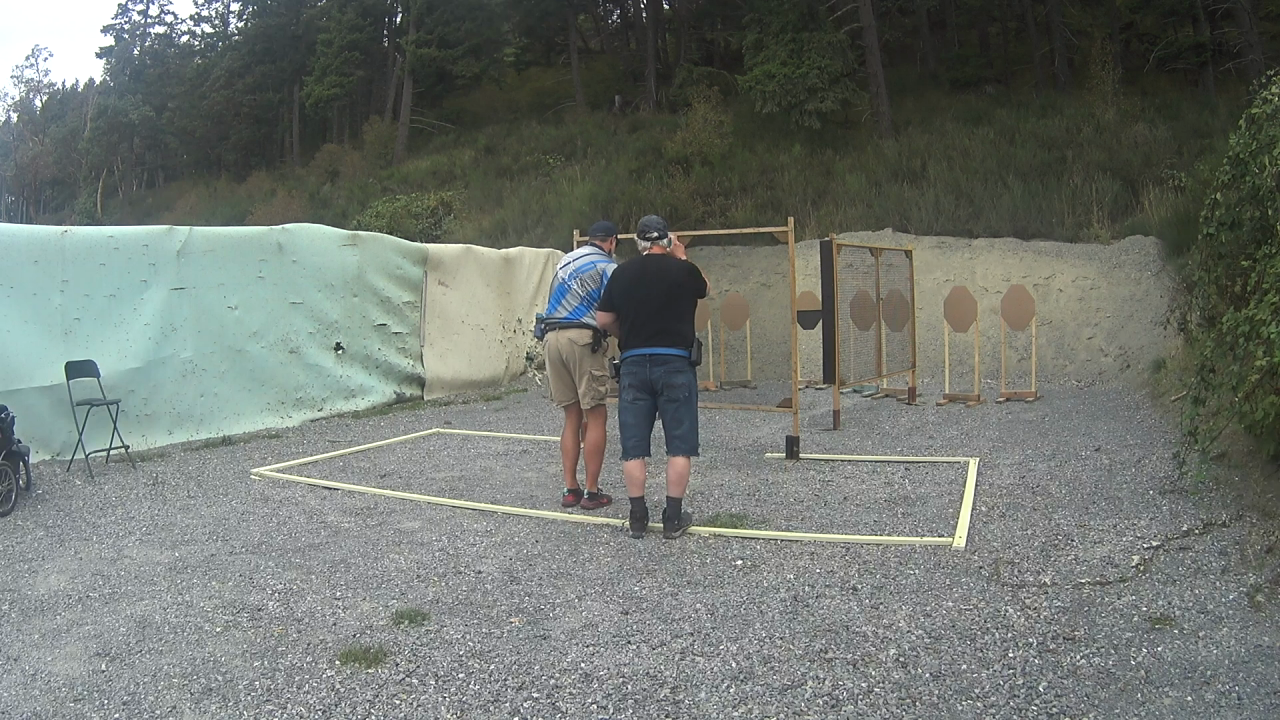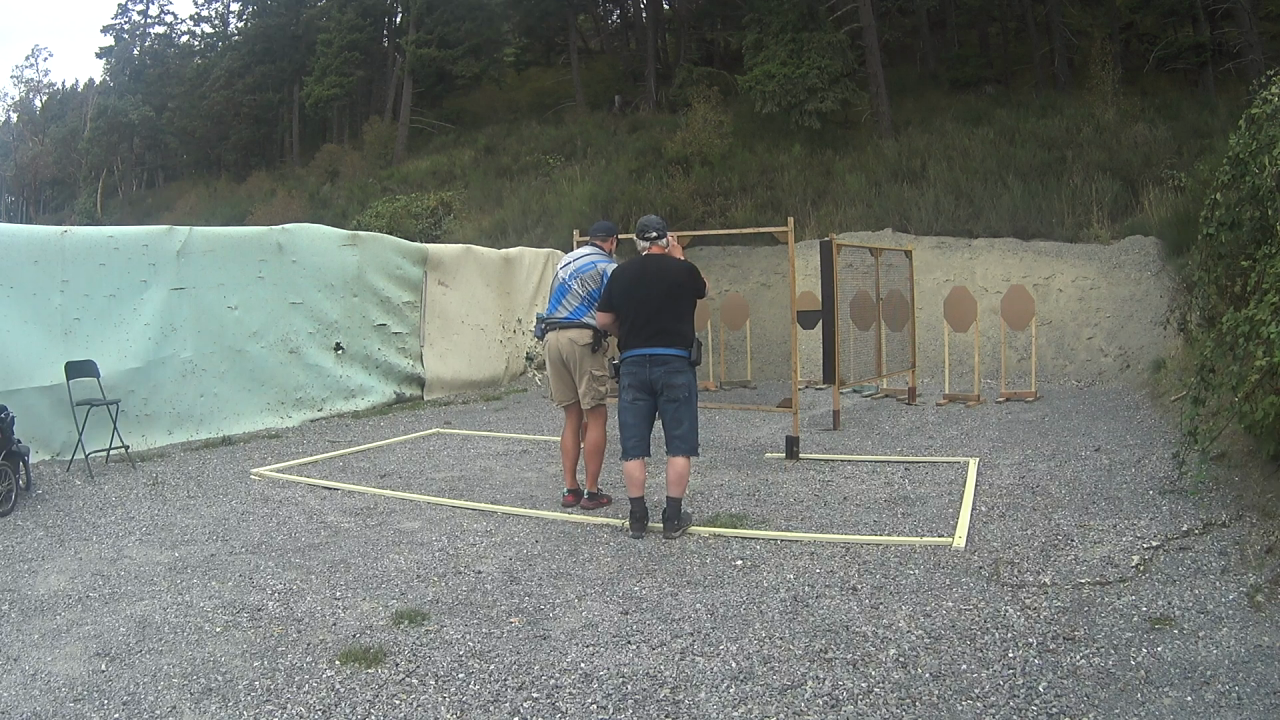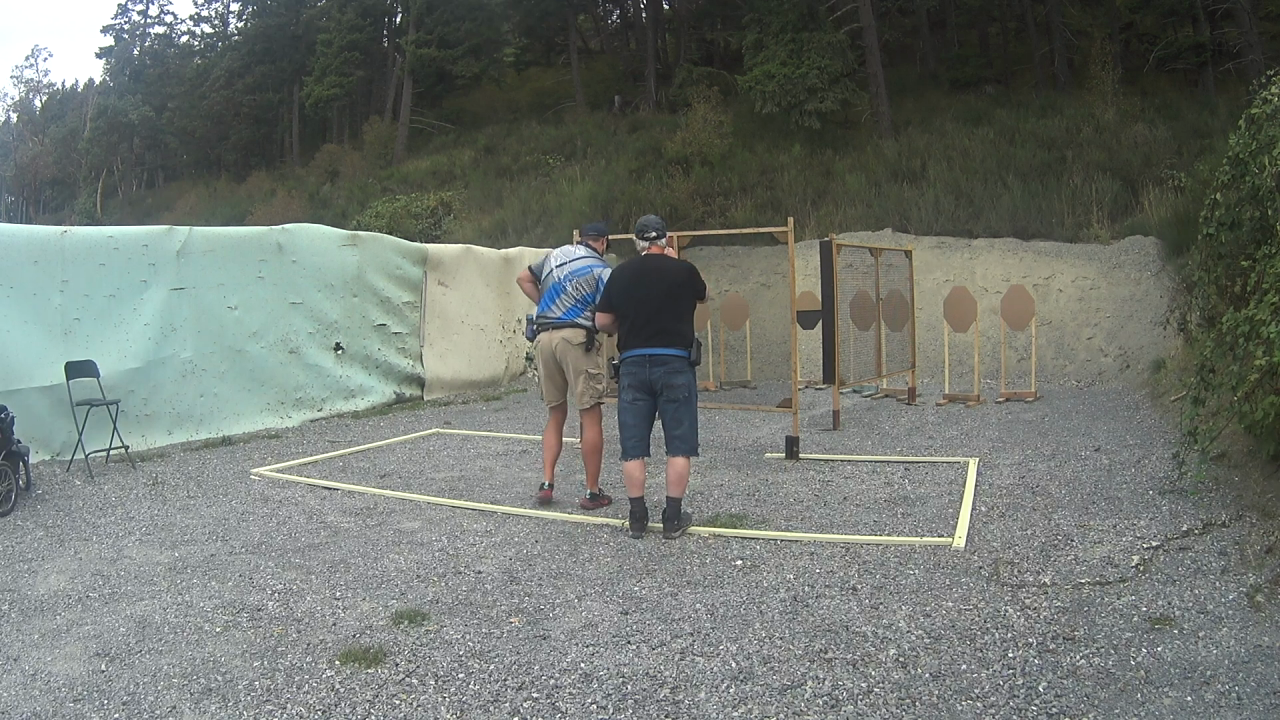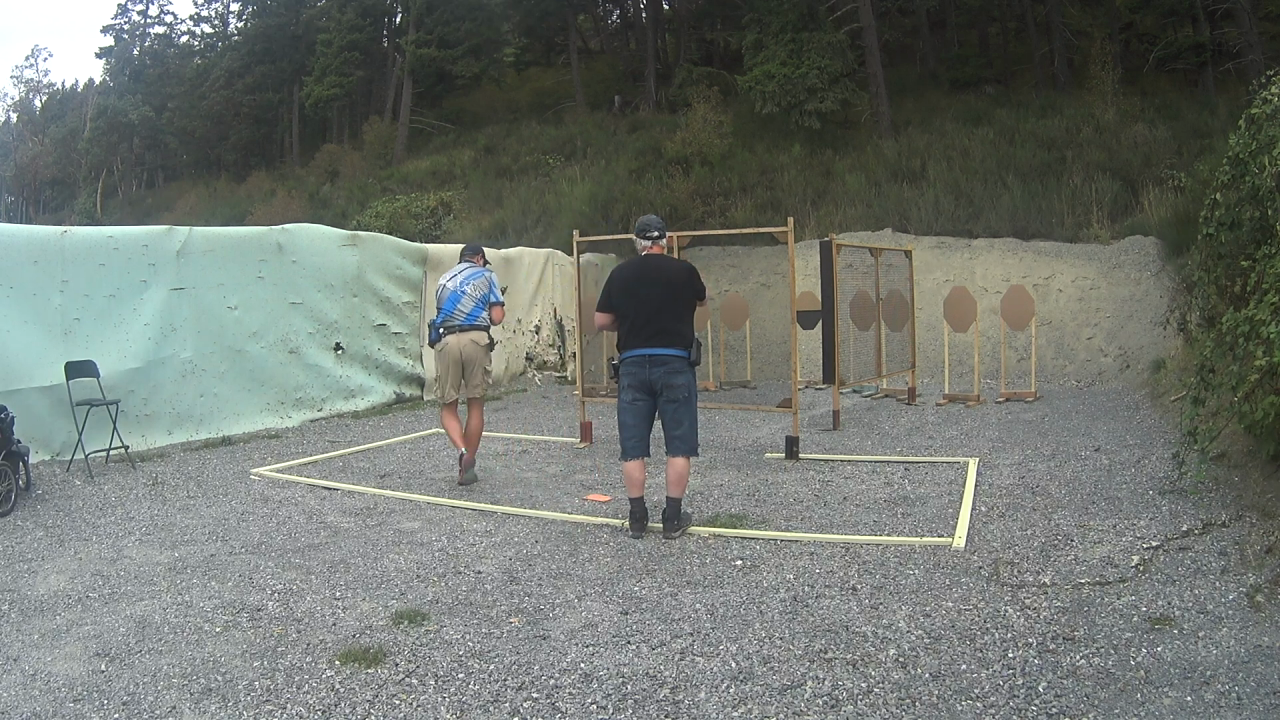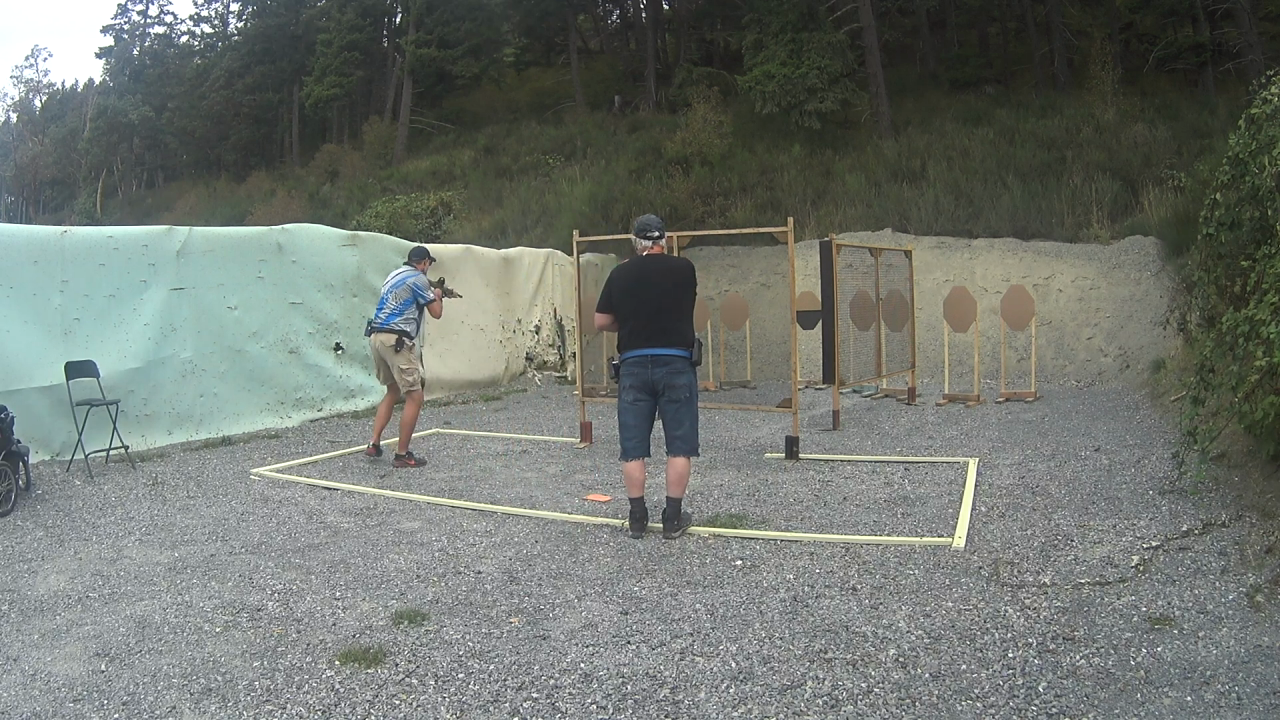
dt=1s
person 1, frame 1
left shoulder: (621, 273)
right shoulder: (684, 270)
left elbow: (603, 320)
right elbow: (704, 289)
left hip: (633, 365)
right hip: (675, 364)
left knee: (633, 447)
right knee: (679, 445)
left ankle: (637, 518)
right ankle: (673, 518)
person 1, frame 2
left shoulder: (621, 273)
right shoulder: (684, 270)
left elbow: (603, 321)
right elbow: (703, 290)
left hip: (634, 364)
right hip: (675, 364)
left knee: (634, 447)
right knee: (679, 446)
left ankle: (637, 518)
right ankle: (673, 518)
person 1, frame 3
left shoulder: (620, 273)
right shoulder: (683, 270)
left elbow: (602, 322)
right elbow: (703, 296)
left hip: (633, 365)
right hip: (674, 364)
left knee: (633, 447)
right knee: (678, 446)
left ankle: (637, 518)
right ankle: (673, 518)
person 1, frame 4
left shoulder: (620, 273)
right shoulder: (683, 270)
left elbow: (601, 322)
right elbow: (702, 300)
left hip: (633, 365)
right hip: (674, 364)
left knee: (633, 447)
right knee: (678, 446)
left ankle: (637, 518)
right ankle: (673, 518)
person 1, frame 5
left shoulder: (620, 274)
right shoulder: (684, 268)
left elbow: (601, 322)
left hip: (633, 366)
right hip: (675, 364)
left knee: (633, 446)
right knee: (679, 445)
left ankle: (637, 517)
right ankle: (673, 518)
person 2, frame 1
left shoulder: (566, 260)
right shoulder: (606, 265)
left elbow: (563, 302)
left hip: (552, 337)
right hip: (582, 338)
left knee: (572, 417)
right knee: (595, 417)
left ankle: (570, 489)
right ankle: (591, 492)
person 2, frame 2
left shoulder: (567, 260)
right shoulder: (606, 265)
left hip: (552, 338)
right hip: (582, 339)
left knee: (572, 417)
right knee: (596, 417)
left ankle: (569, 489)
right ankle: (591, 492)
person 2, frame 3
left shoulder: (555, 255)
right shoulder: (601, 269)
left elbow: (523, 279)
left hip: (544, 338)
right hip: (576, 339)
left knee: (556, 414)
right knee: (591, 417)
left ankle: (546, 484)
right ankle: (593, 492)
person 2, frame 4
left shoulder: (444, 279)
right shoulder: (487, 275)
right elbow: (497, 318)
left hip: (447, 342)
right hip: (476, 340)
left knee: (448, 408)
right knee: (475, 405)
left ankle: (463, 452)
right ankle: (467, 468)
person 2, frame 5
left shoulder: (395, 275)
right shoulder: (418, 278)
right elbow: (436, 313)
left wrist: (430, 294)
right wrist: (437, 297)
left hip: (379, 338)
right hip: (397, 342)
left knee: (393, 392)
right knee: (414, 397)
left ankle: (374, 443)
right ankle: (402, 454)
